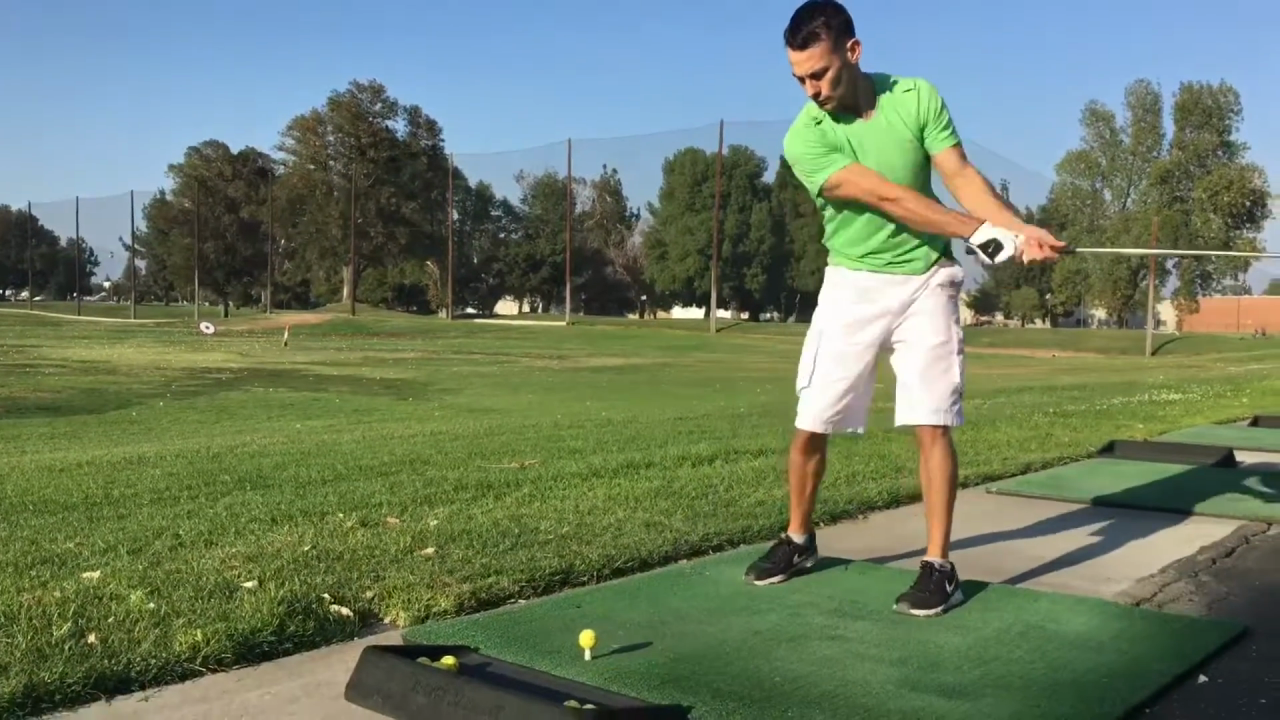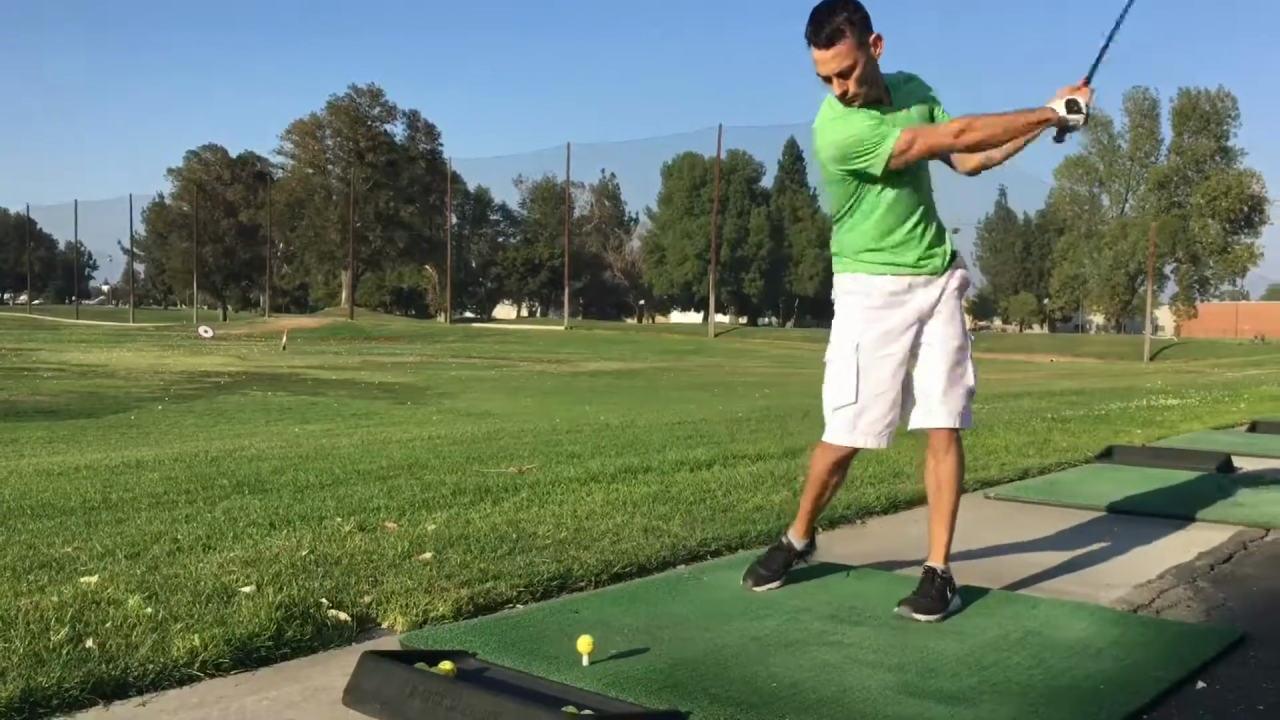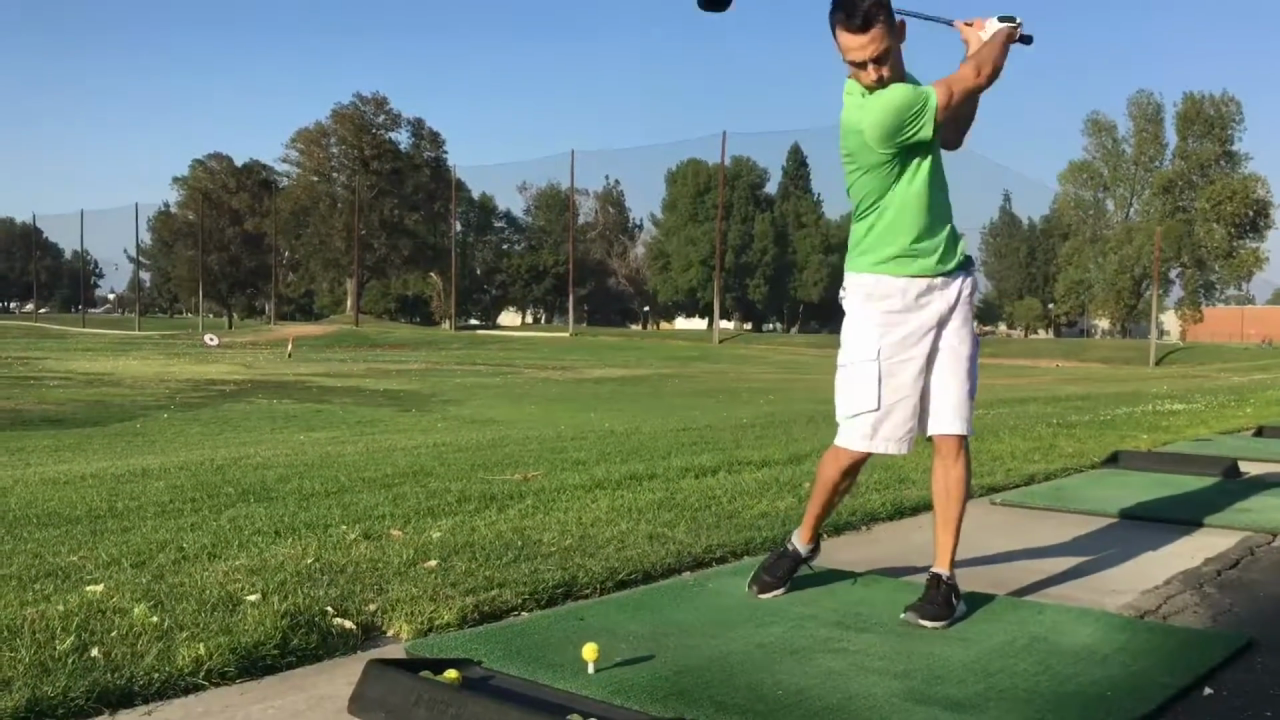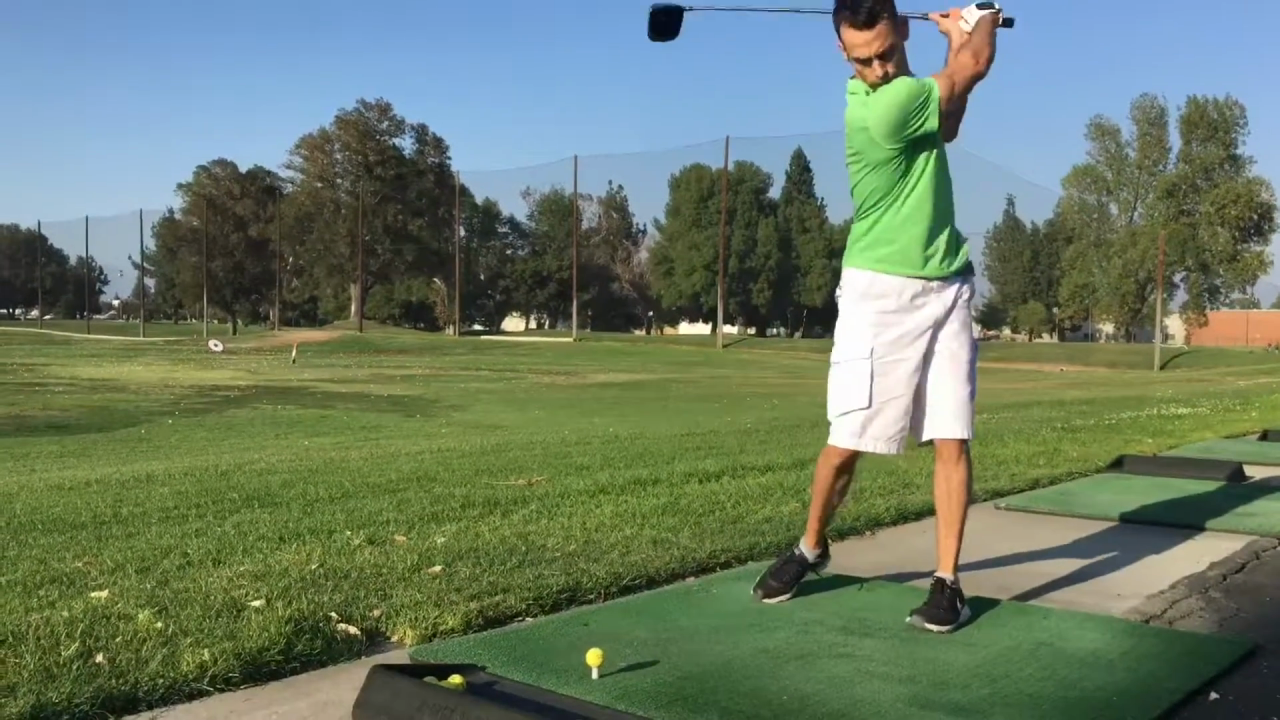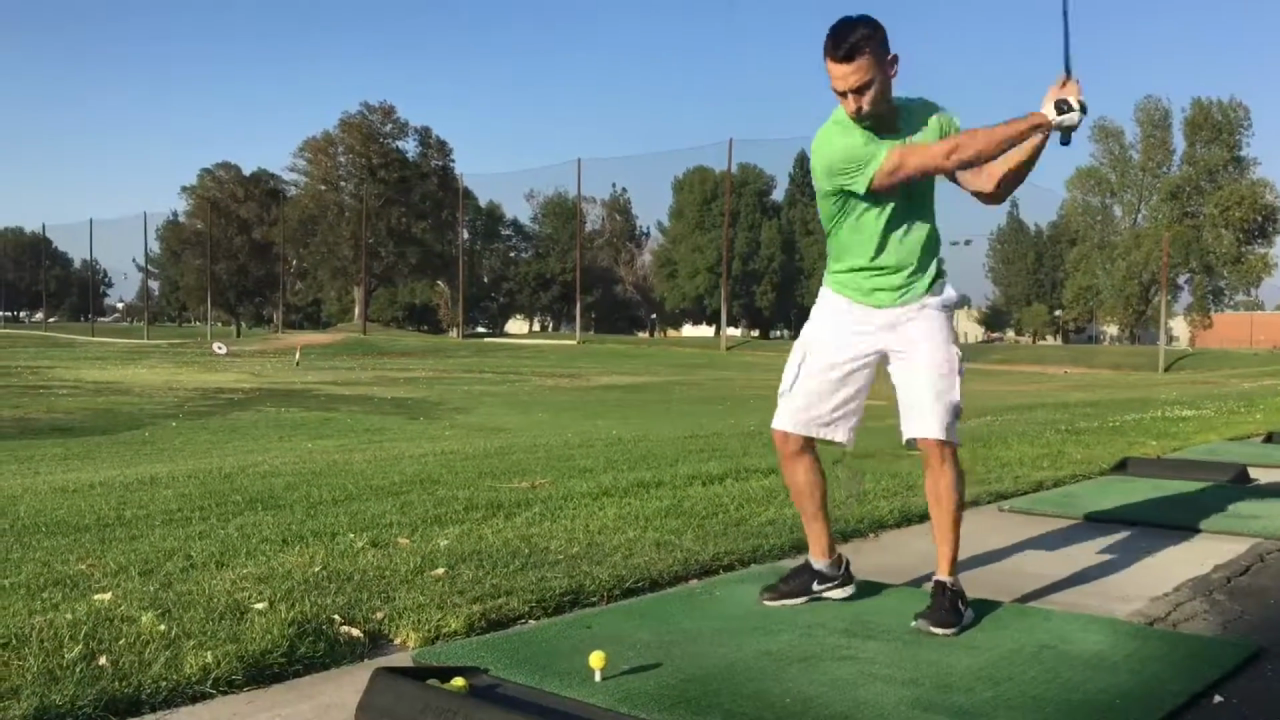
dt=0.2s
person 1, frame 1
left shoulder: (918, 99)
right shoulder: (804, 139)
left elbow: (962, 176)
right elbow: (893, 200)
left wrist: (1016, 228)
right wrist: (983, 236)
left hip: (927, 280)
right hip: (853, 284)
left knee: (932, 422)
right knee: (811, 425)
left ankle: (937, 565)
right ankle: (797, 539)
person 1, frame 2
left shoulder: (913, 89)
right shoulder: (837, 133)
left elbow: (966, 159)
right elbow: (957, 135)
left wrist: (1046, 118)
right wrist: (1048, 112)
left hip: (938, 281)
right hip: (870, 291)
left knee: (942, 427)
right knee: (843, 439)
left ankle: (937, 570)
right ankle: (796, 539)
person 1, frame 3
left shoulder: (900, 89)
right shoulder: (874, 108)
left elbow: (951, 127)
right elbow: (976, 77)
left wrist: (977, 51)
left hip: (951, 283)
right hip: (884, 292)
left knee: (951, 435)
right knee: (856, 443)
left ankle: (942, 576)
right ankle: (802, 542)
person 1, frame 4
left shoulder: (903, 89)
right shoulder: (884, 107)
left elbow: (947, 126)
right elbow: (974, 65)
left hip: (947, 288)
right hip: (882, 294)
left knee: (951, 440)
right knee: (848, 442)
left ankle: (946, 580)
right ankle: (810, 549)
person 1, frame 5
left shoulder: (928, 118)
right shoulder: (835, 146)
left elbow: (991, 185)
right elbow: (948, 155)
left wrist: (1040, 132)
right wrist: (1040, 119)
left hip: (917, 308)
right hip: (846, 308)
left knee: (935, 440)
right knee: (789, 434)
left ankle: (947, 583)
right ankle: (825, 564)
